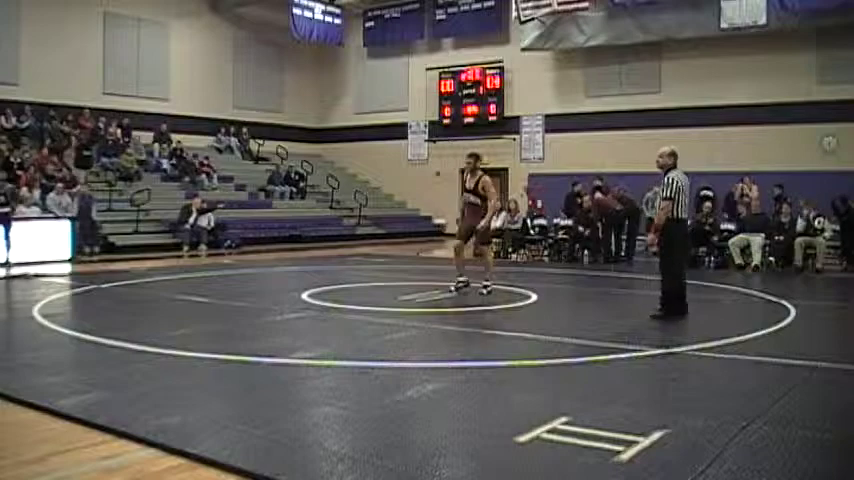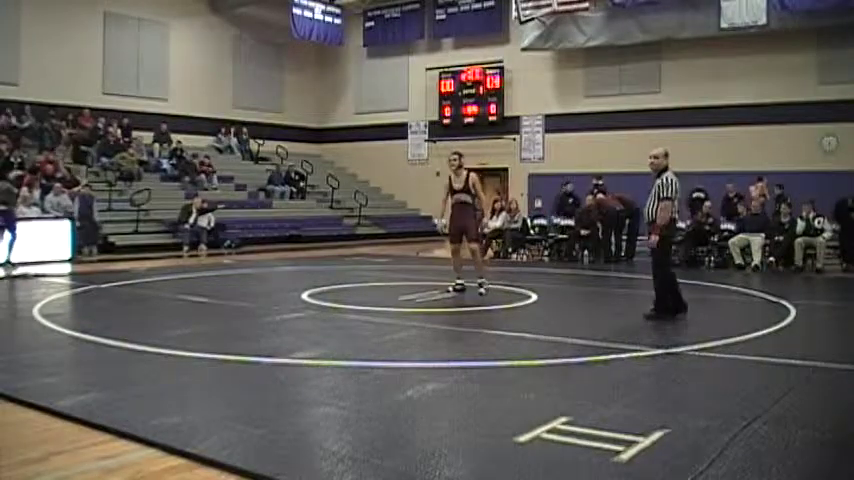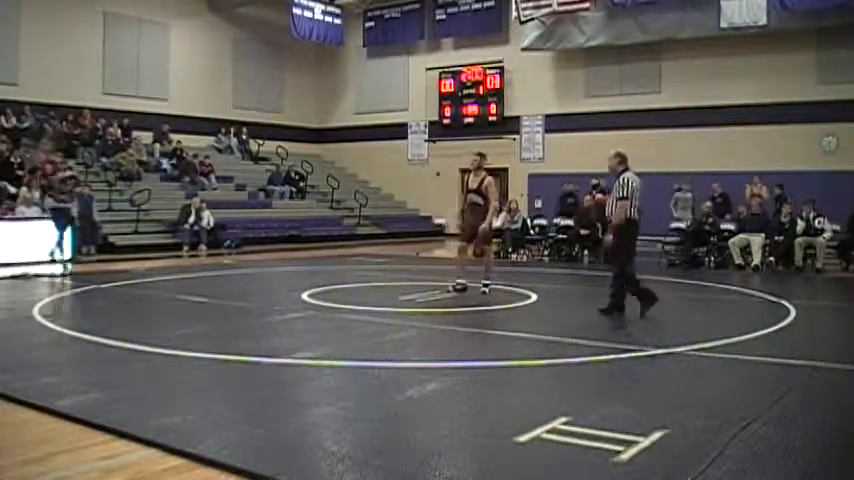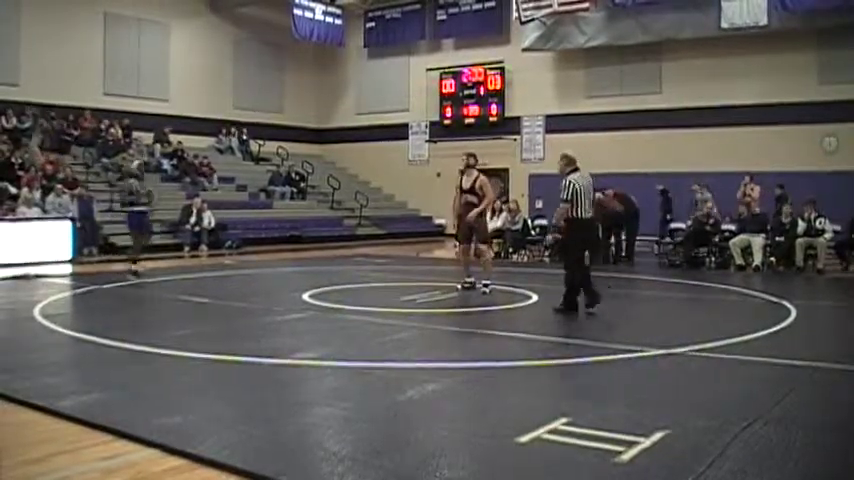
dt=1s
person 1, frame 1
left shoulder: (670, 178)
right shoulder: (681, 176)
left elbow: (665, 208)
left wrist: (653, 231)
left hip: (671, 228)
right hip: (681, 227)
left knee: (668, 269)
right knee: (677, 269)
left ankle: (669, 309)
right ankle: (679, 307)
person 1, frame 2
left shoulder: (666, 179)
right shoulder: (662, 178)
left elbow: (665, 209)
left wrist: (655, 233)
left hip: (661, 229)
right hip: (660, 229)
left knee: (660, 269)
right knee: (664, 268)
left ankle: (663, 309)
right ankle: (677, 305)
person 1, frame 3
left shoulder: (624, 179)
right shoulder: (628, 177)
left elbow: (621, 208)
left wrist: (611, 232)
left hip: (622, 228)
right hip: (627, 227)
left knee: (621, 267)
right knee: (620, 267)
left ankle: (646, 296)
right ankle: (616, 303)
person 1, frame 4
left shoulder: (569, 181)
right shoulder: (586, 177)
left elbow: (563, 209)
left wrist: (554, 226)
left hip: (575, 226)
right hip: (588, 224)
left knee: (572, 266)
right knee: (580, 264)
left ankle: (570, 303)
right ankle: (591, 294)
person 2, frame 1
left shoulder: (485, 180)
right shoulder: (466, 176)
left elbow: (493, 200)
left wrist: (486, 219)
right wrist: (461, 213)
left hip: (481, 218)
right hip: (468, 217)
left knee: (484, 250)
right knee: (457, 246)
left ankle: (488, 283)
right ankle: (461, 279)
person 2, frame 2
left shoulder: (472, 177)
right shoulder: (449, 179)
left elbow: (481, 197)
right elbow: (444, 200)
right wrist: (440, 219)
left hip: (470, 215)
right hip: (455, 216)
left knee: (474, 248)
right knee: (454, 249)
left ankle: (481, 280)
right ankle: (459, 282)
person 2, frame 3
left shoulder: (488, 180)
right shoulder: (468, 177)
left elbow: (494, 203)
left wrist: (487, 222)
right wrist: (461, 217)
left hip: (483, 218)
right hip: (469, 216)
left knee: (486, 249)
right knee: (461, 247)
left ankle: (486, 282)
right ankle: (461, 282)
person 2, frame 4
left shoulder: (481, 179)
right shoulder: (461, 179)
left elbow: (490, 197)
right elbow: (457, 199)
left wrist: (476, 211)
right wrist: (455, 218)
left hip: (478, 217)
right hip: (465, 217)
left knee: (483, 249)
right knee: (463, 249)
left ankle: (487, 282)
right ankle: (469, 279)
